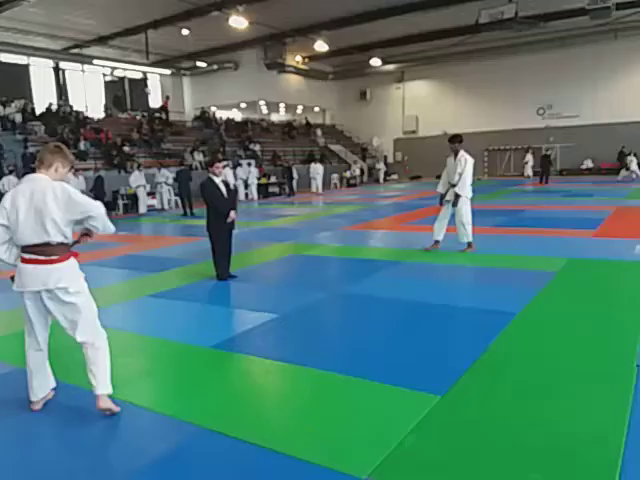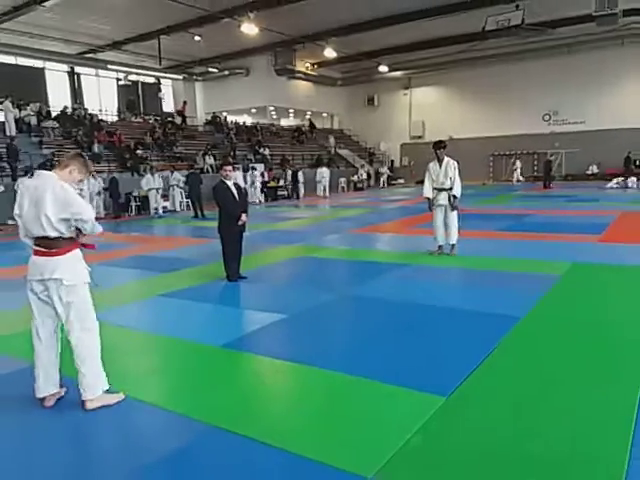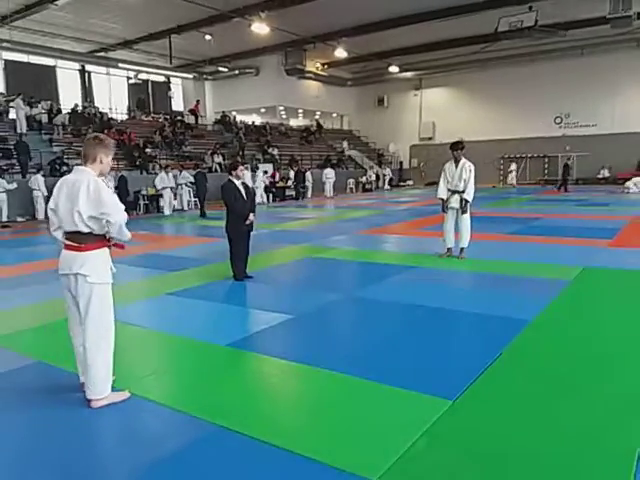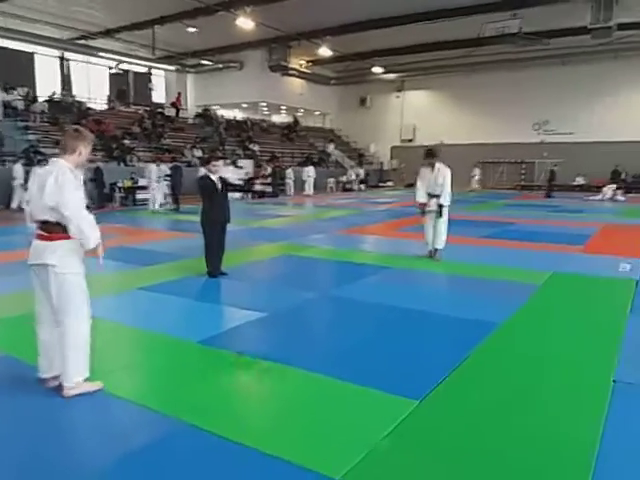
dt=0.7s
person 1, frame 1
right shoulder: (59, 191)
right elbow: (95, 212)
right wrist: (92, 230)
left hip: (29, 272)
right hip: (60, 271)
left knee: (35, 337)
right knee: (91, 333)
left ankle: (38, 395)
right ankle: (102, 395)
person 1, frame 2
left shoulder: (26, 186)
right shoulder: (59, 189)
left elbow: (24, 229)
right elbow: (86, 217)
left wrist: (46, 240)
right wrist: (81, 231)
left hip: (38, 263)
right hip: (64, 264)
left knee: (43, 331)
right knee: (83, 329)
left ankle: (47, 390)
right ankle: (92, 394)
person 1, frame 3
left shoulder: (63, 183)
right shoulder: (95, 185)
left elbow: (56, 224)
right elbow: (116, 220)
left wrist: (73, 240)
right wrist: (121, 236)
left hip: (69, 257)
right hip: (92, 260)
left knee: (79, 324)
right knee: (99, 325)
left ankle: (90, 377)
right ankle: (98, 392)
person 1, frame 4
left shoulder: (40, 174)
right shoulder: (67, 176)
left elbow: (32, 213)
right elbow: (76, 216)
right wrist: (94, 242)
left hip: (40, 248)
right hip: (62, 251)
left knee: (47, 314)
right knee: (74, 315)
left ankle: (51, 372)
right ankle: (71, 380)
